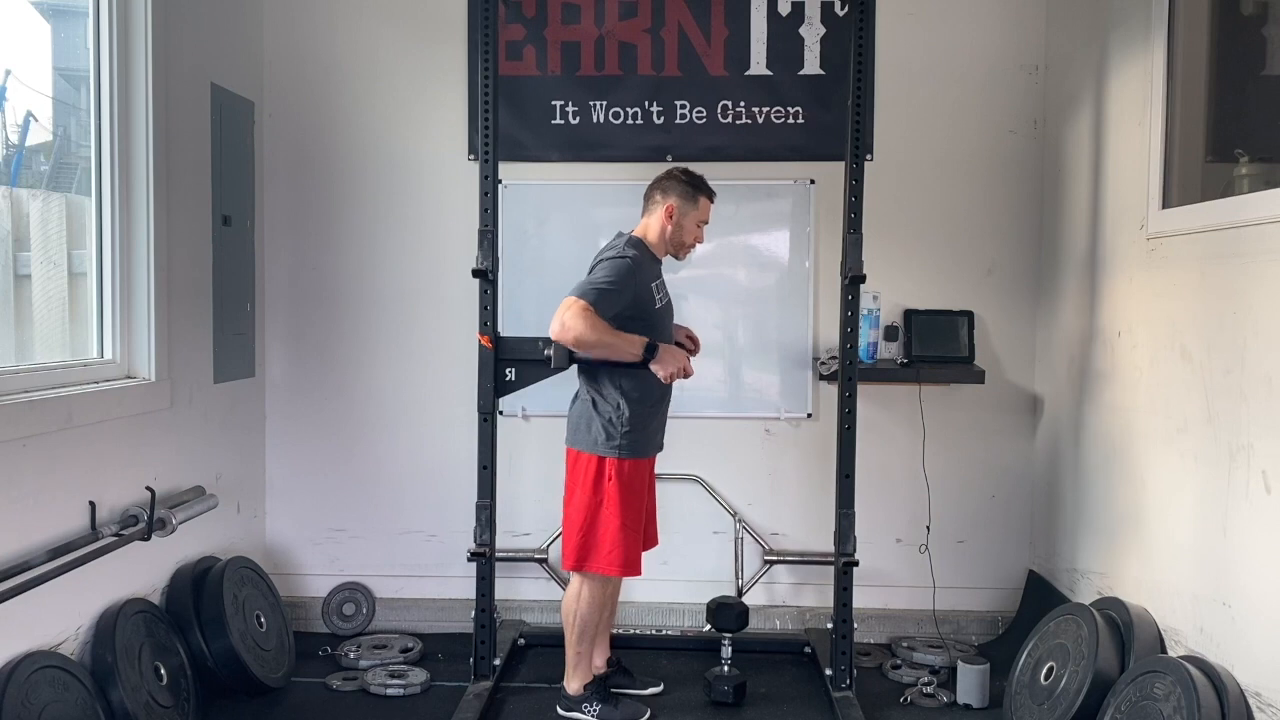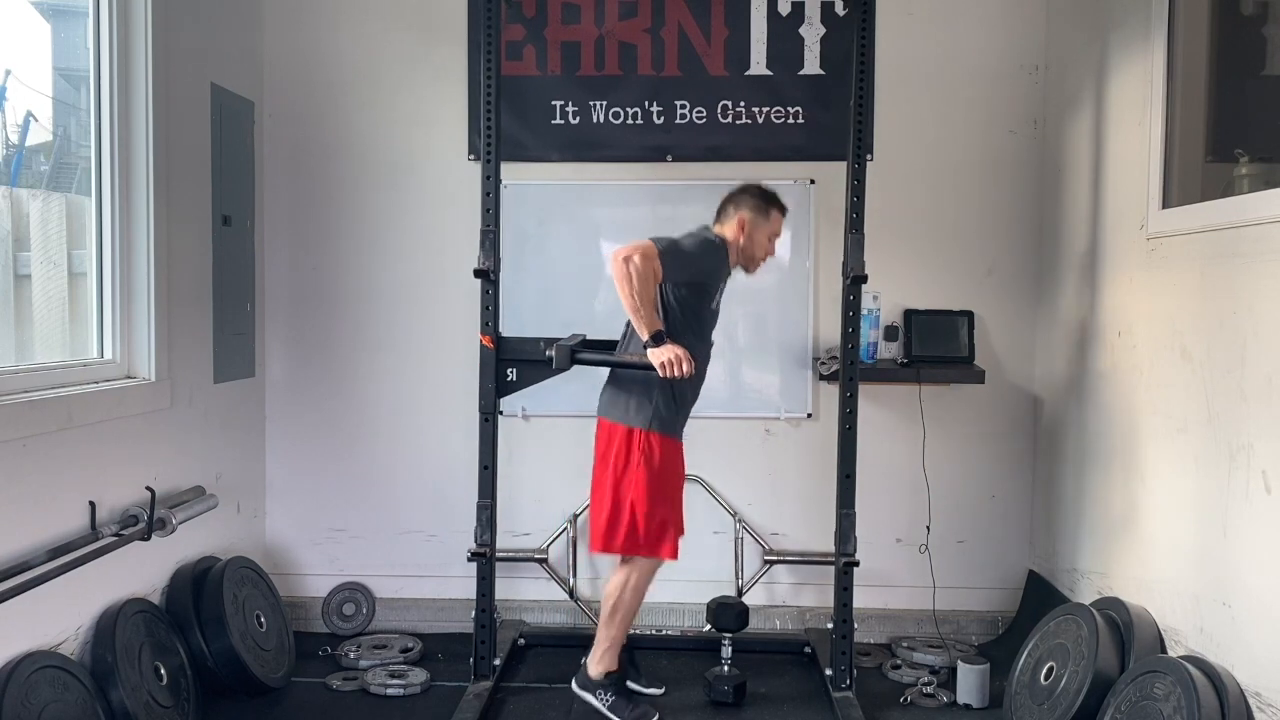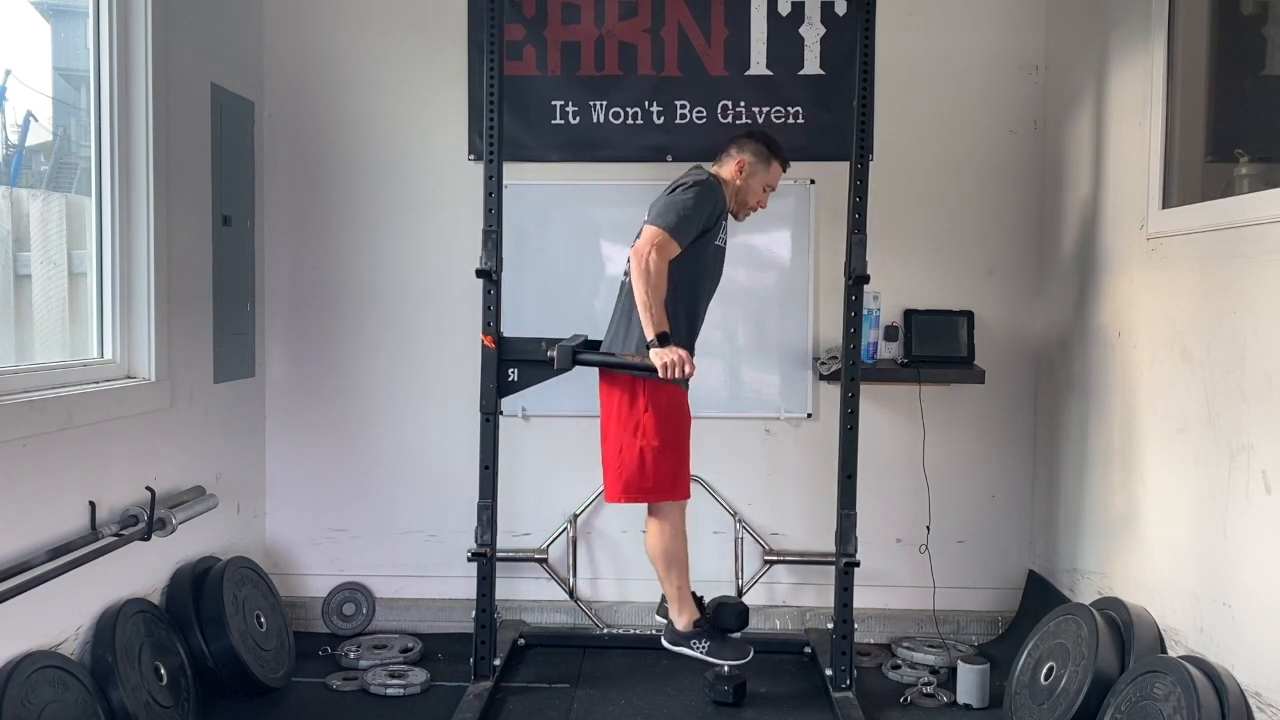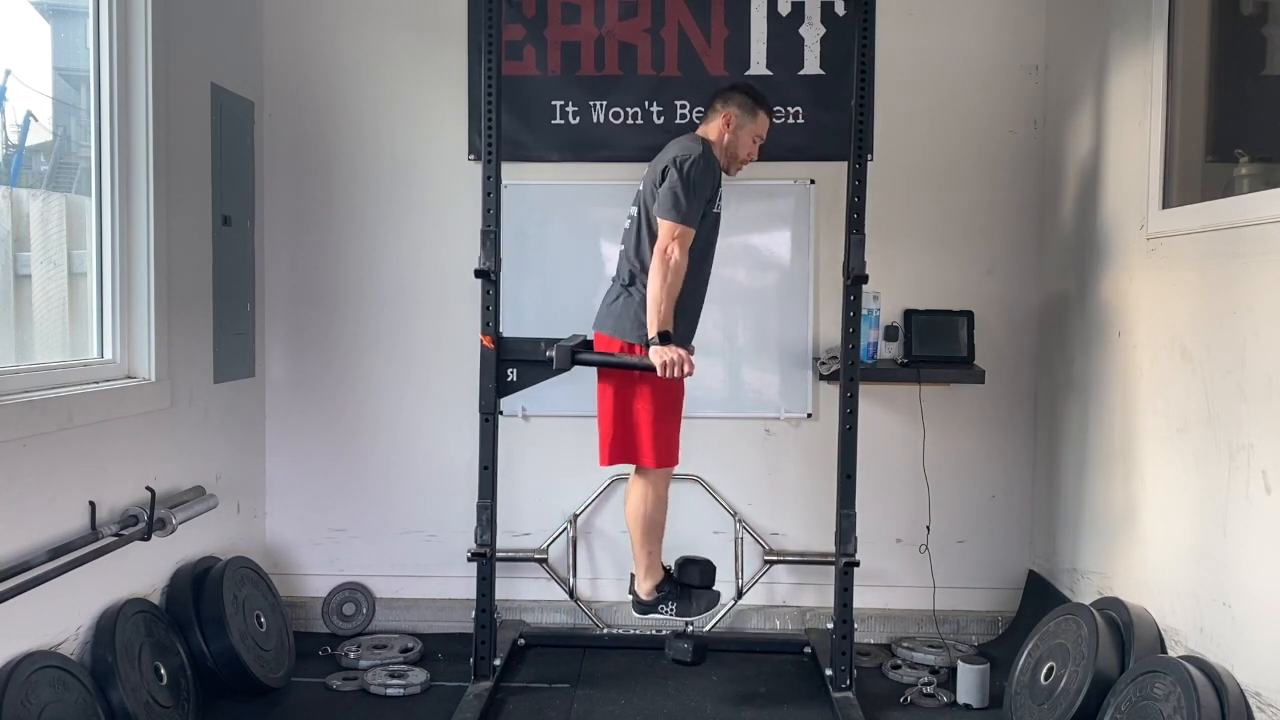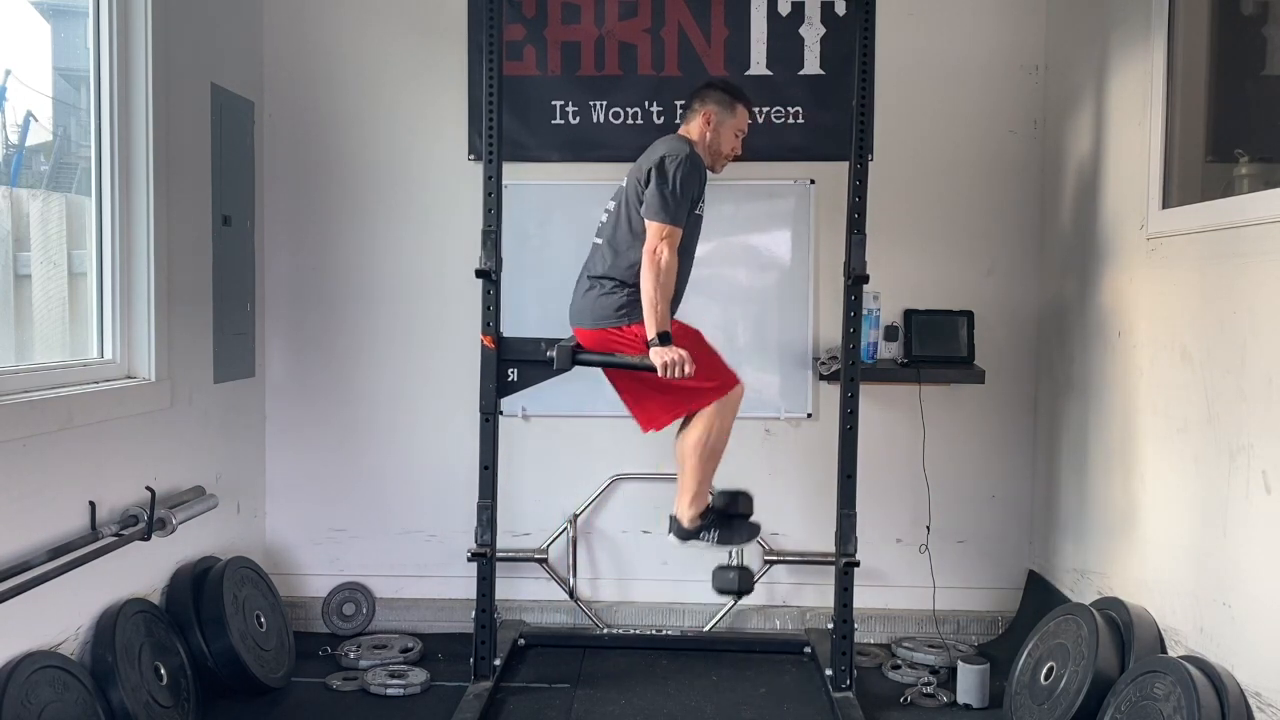
dt=1s
person 1, frame 1
left shoulder: (643, 260)
right shoulder: (625, 263)
right elbow: (567, 325)
left wrist: (668, 330)
right wrist: (652, 351)
left hip: (631, 439)
right hip: (609, 441)
left knee: (613, 562)
right knee: (595, 567)
left ankle: (601, 664)
person 1, frame 2
left shoulder: (709, 263)
right shoulder: (704, 252)
left elbow: (654, 286)
right elbow: (629, 260)
right wrist: (654, 340)
left hip: (653, 420)
right hip: (641, 420)
left knee: (644, 549)
right knee: (645, 551)
left ankle: (612, 655)
right ankle: (597, 672)
person 1, frame 3
left shoulder: (705, 206)
right shoulder: (701, 191)
right elbow: (647, 254)
right wrist: (659, 341)
left hip: (654, 365)
right hip: (644, 368)
left knee: (668, 493)
right knee: (667, 499)
left ankle: (678, 599)
right ankle: (686, 623)
person 1, frame 4
left shoulder: (686, 159)
right shoulder: (696, 160)
right elbow: (670, 251)
left wrist: (663, 335)
right wrist: (662, 338)
left hip: (635, 330)
right hip: (639, 334)
left knee: (653, 465)
right knee: (653, 465)
left ankle: (650, 574)
right ankle: (649, 588)
person 1, frame 5
left shoulder: (668, 157)
right shoulder: (680, 159)
right elbow: (659, 251)
left wrist: (661, 330)
right wrist: (660, 338)
left hip: (603, 311)
right hip: (618, 314)
left knee: (704, 398)
right knee: (723, 392)
left ankle: (693, 509)
right ankle: (692, 515)
